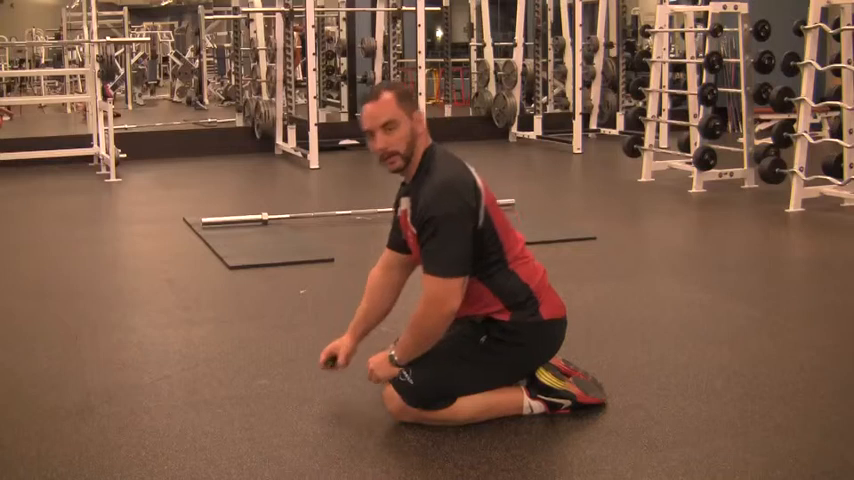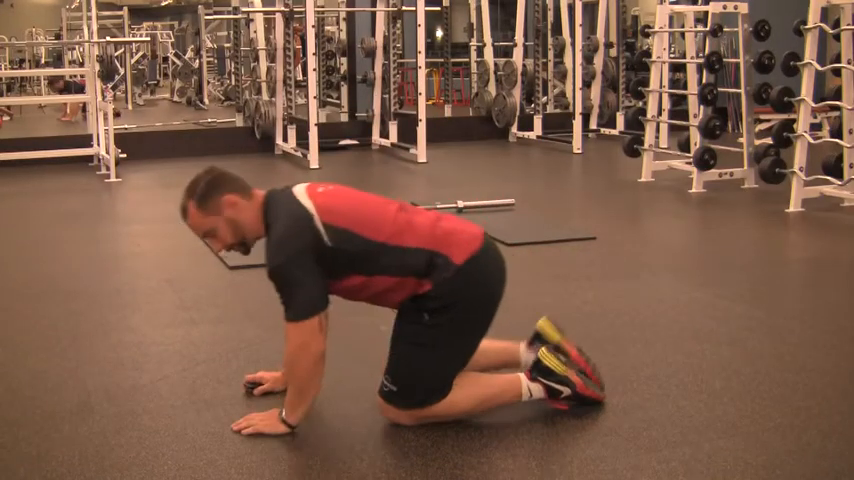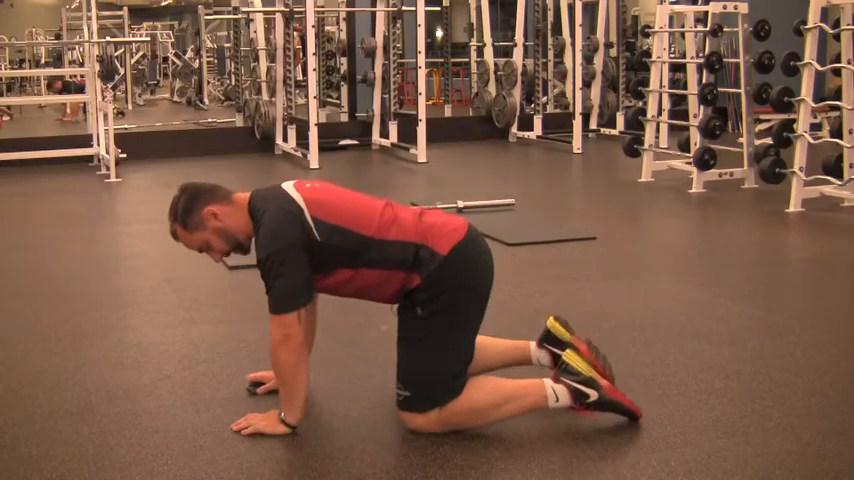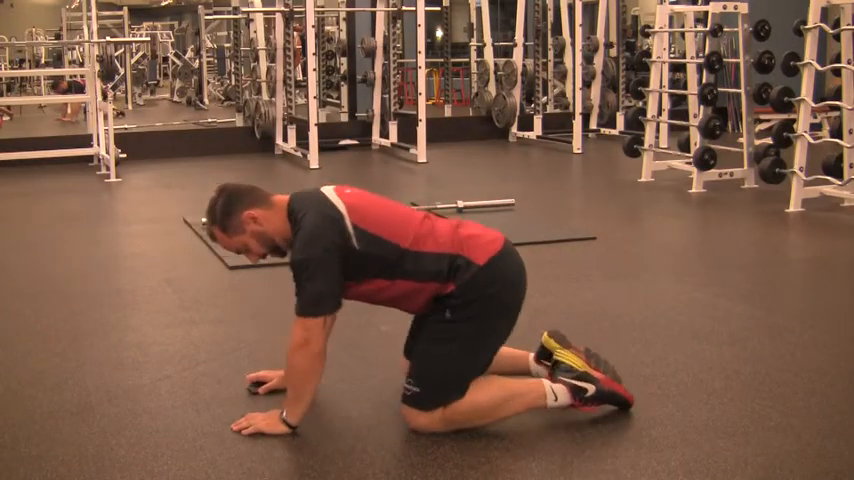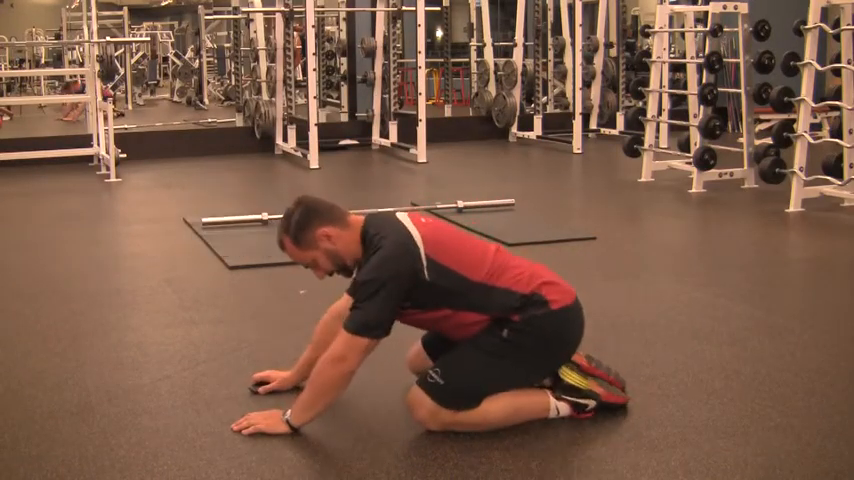
dt=1s
person 1, frame 1
left shoulder: (443, 190)
right shoulder: (414, 187)
left elbow: (442, 304)
right elbow: (391, 269)
left wrist: (395, 359)
right wrist: (352, 336)
left hip: (520, 324)
right hip: (494, 311)
left knee: (402, 399)
right knee: (408, 361)
left ankle: (538, 393)
right ankle: (521, 367)
person 1, frame 2
left shoulder: (287, 237)
right shoulder: (292, 206)
left elbow: (309, 345)
right elbow: (307, 315)
left wrist: (287, 417)
right wrist: (289, 376)
left hip: (460, 277)
right hip: (468, 257)
left knee: (401, 406)
right knee: (412, 364)
left ankle: (537, 381)
right ankle: (530, 350)
person 1, frame 3
left shoulder: (275, 231)
right shoulder: (278, 204)
left elbow: (287, 333)
right elbow: (304, 305)
left wrist: (288, 415)
right wrist: (289, 373)
left hip: (446, 269)
right hip: (452, 250)
left knee: (422, 412)
right knee: (436, 359)
left ankle: (565, 388)
right ankle: (545, 348)
person 1, frame 4
left shoulder: (313, 235)
right shoulder: (312, 208)
left elbow: (310, 340)
right elbow: (317, 315)
left wrist: (288, 417)
right wrist: (292, 373)
left hip: (483, 282)
right hip: (482, 263)
left knee: (424, 412)
right knee: (419, 366)
left ankle: (564, 388)
right ankle: (544, 360)
person 1, frame 5
left shoulder: (389, 258)
right shoulder: (380, 231)
left elbow: (343, 359)
right elbow: (342, 315)
left wrist: (291, 419)
right wrist: (296, 374)
left hip: (545, 319)
right hip: (530, 305)
left knee: (428, 407)
right knee: (420, 361)
left ankle: (567, 398)
right ankle: (549, 369)
